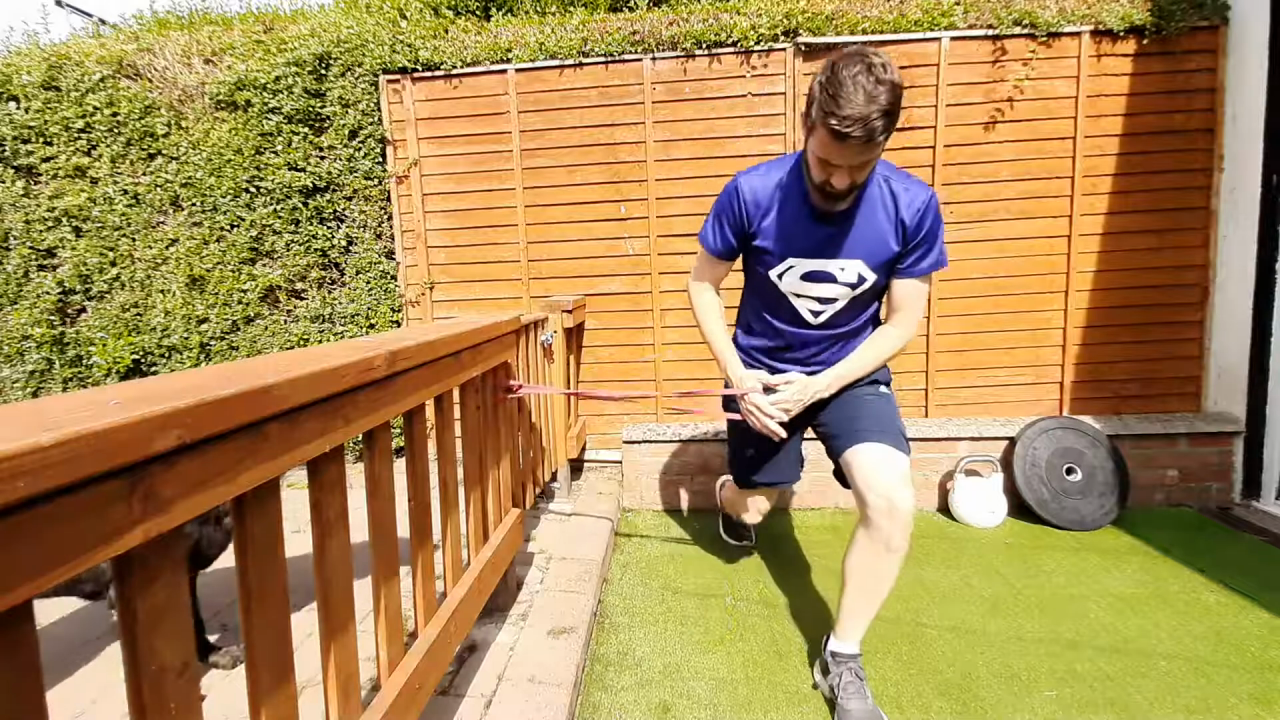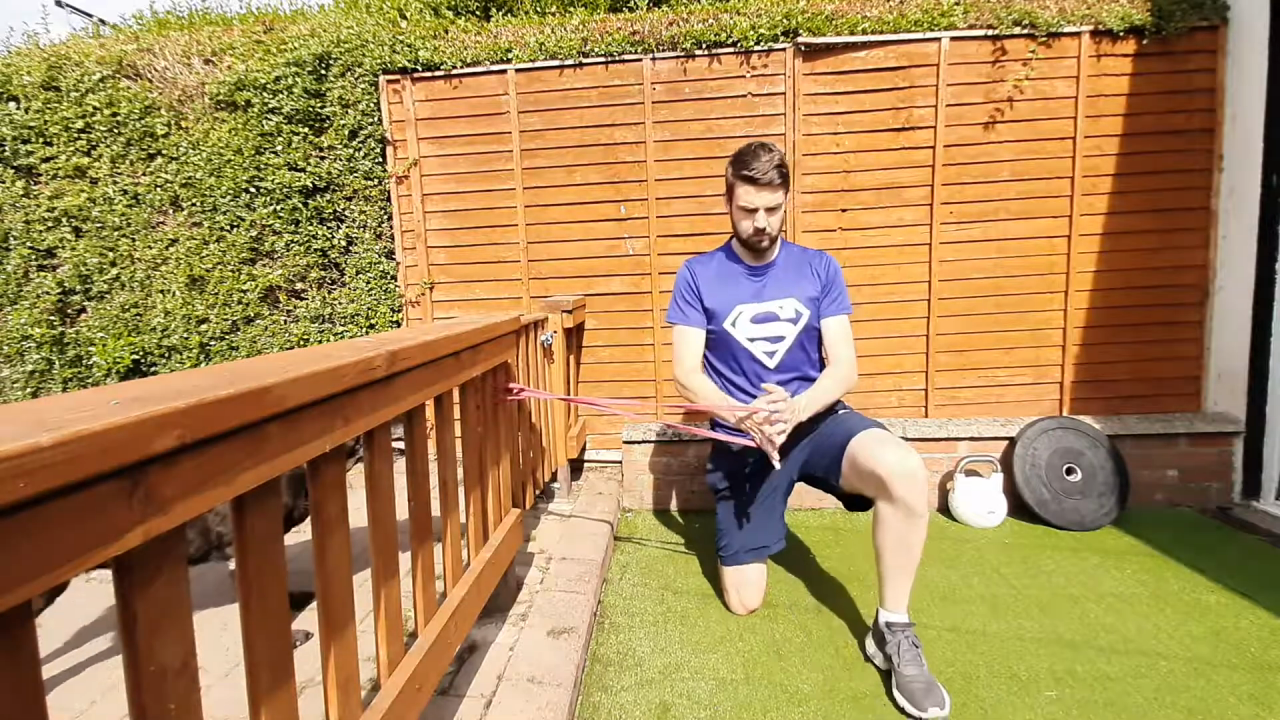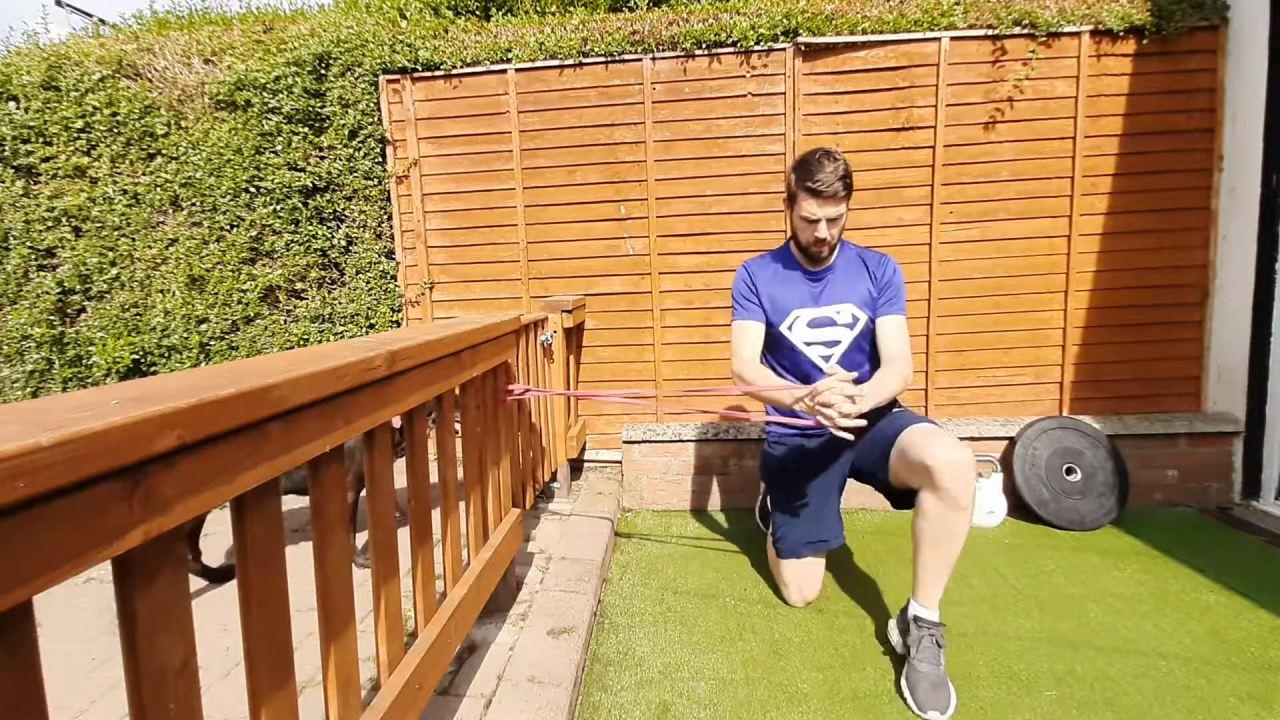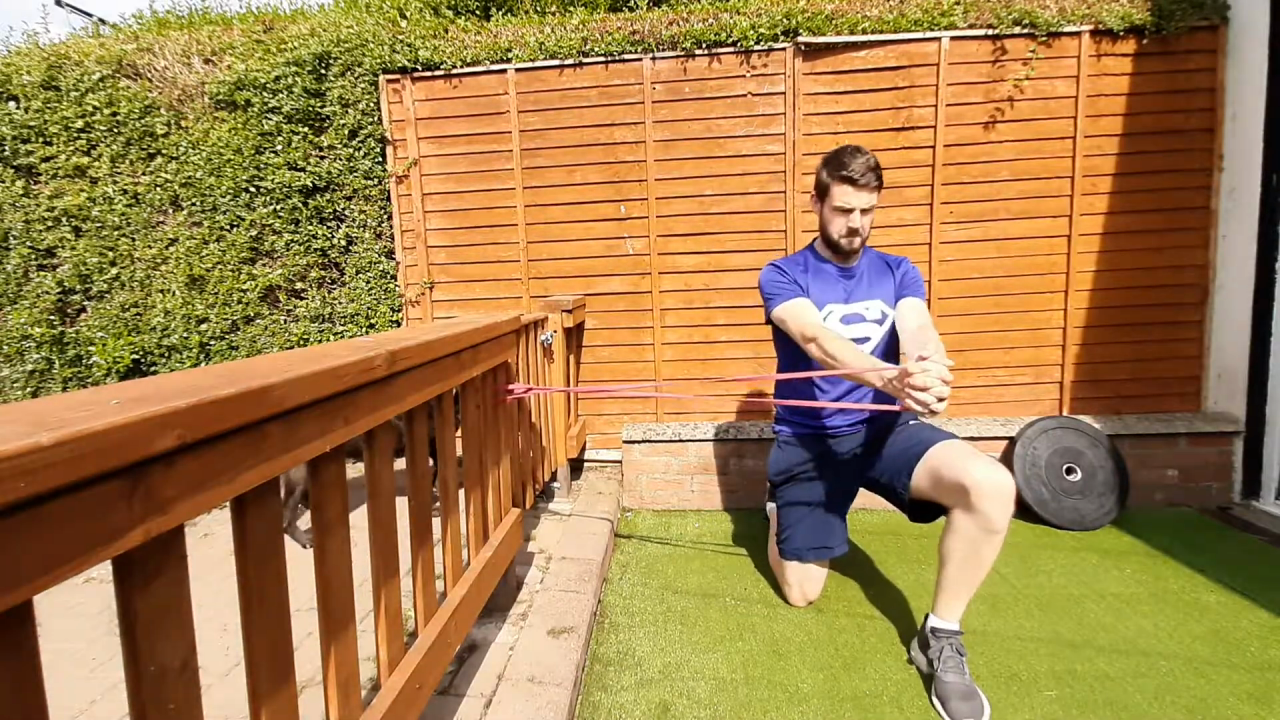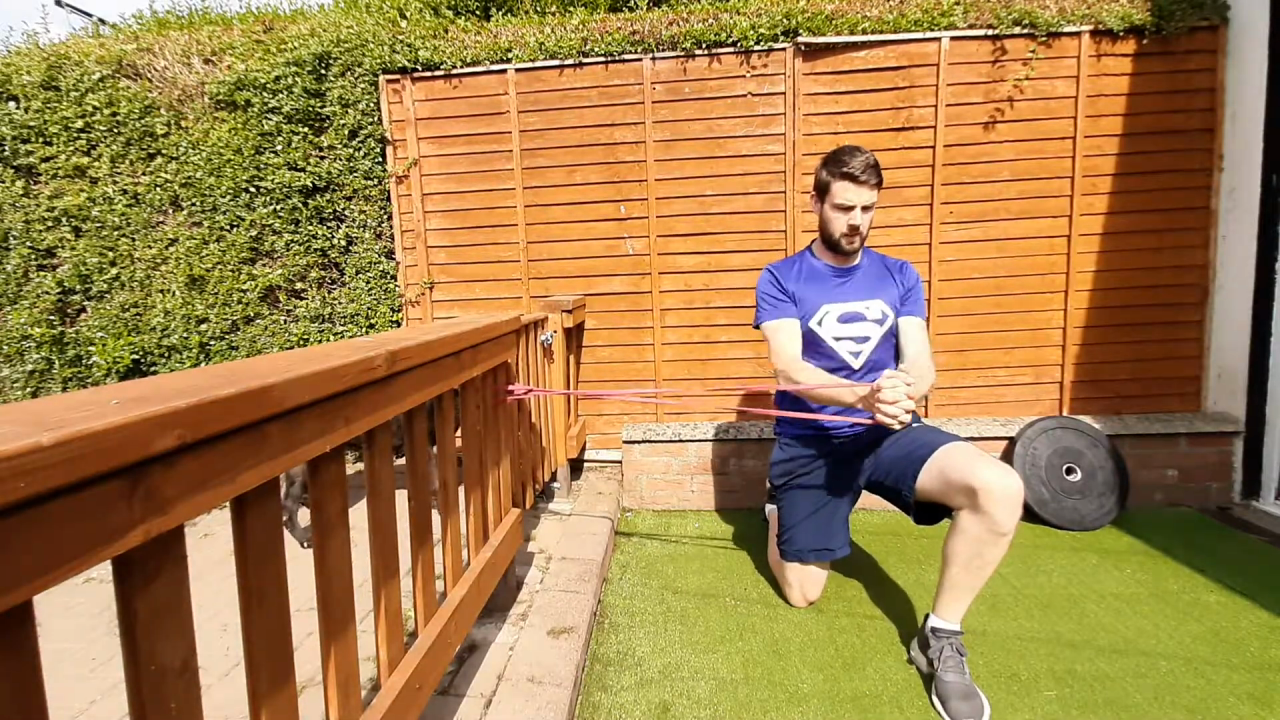
dt=1s
person 1, frame 1
left shoulder: (913, 205)
right shoulder: (752, 192)
left elbow: (903, 320)
right elbow: (702, 286)
left wrist: (819, 389)
right wrist: (738, 379)
left hip: (849, 371)
right hip: (761, 369)
left knee: (892, 502)
right knee: (751, 507)
left ankle: (841, 659)
right ankle: (728, 498)
person 1, frame 2
left shoulder: (819, 269)
right shoulder: (698, 276)
left elbow: (844, 368)
right elbow: (685, 372)
left wrist: (795, 409)
right wrist: (742, 415)
left hip: (818, 419)
right hip: (741, 435)
left knee: (906, 475)
right knee: (743, 600)
left ankle: (894, 631)
right ankle: (739, 525)
person 1, frame 3
left shoulder: (879, 270)
right shoulder: (756, 276)
left elbow: (899, 365)
right elbow: (744, 367)
left wrist: (857, 399)
right wrist: (808, 400)
left hip: (870, 417)
right hip: (795, 434)
left knee: (954, 464)
right knee: (800, 592)
left ankle: (920, 623)
right ankle: (774, 505)
person 1, frame 4
left shoulder: (899, 272)
right shoulder: (783, 275)
left elbow: (920, 332)
right elbow: (816, 341)
left wrist: (931, 369)
right wrist: (893, 379)
left hip: (884, 428)
right hip: (809, 438)
left knee: (992, 486)
right knee: (801, 593)
left ankle: (940, 636)
right ankle: (779, 510)
person 1, frame 5
left shoulder: (899, 276)
right shoulder: (780, 279)
left elbow: (920, 364)
right elbow: (789, 367)
left wrist: (905, 391)
right wrist: (864, 396)
left hip: (888, 433)
right hip: (810, 442)
left knee: (1000, 488)
right knee: (802, 594)
left ankle: (941, 637)
right ankle: (780, 513)
